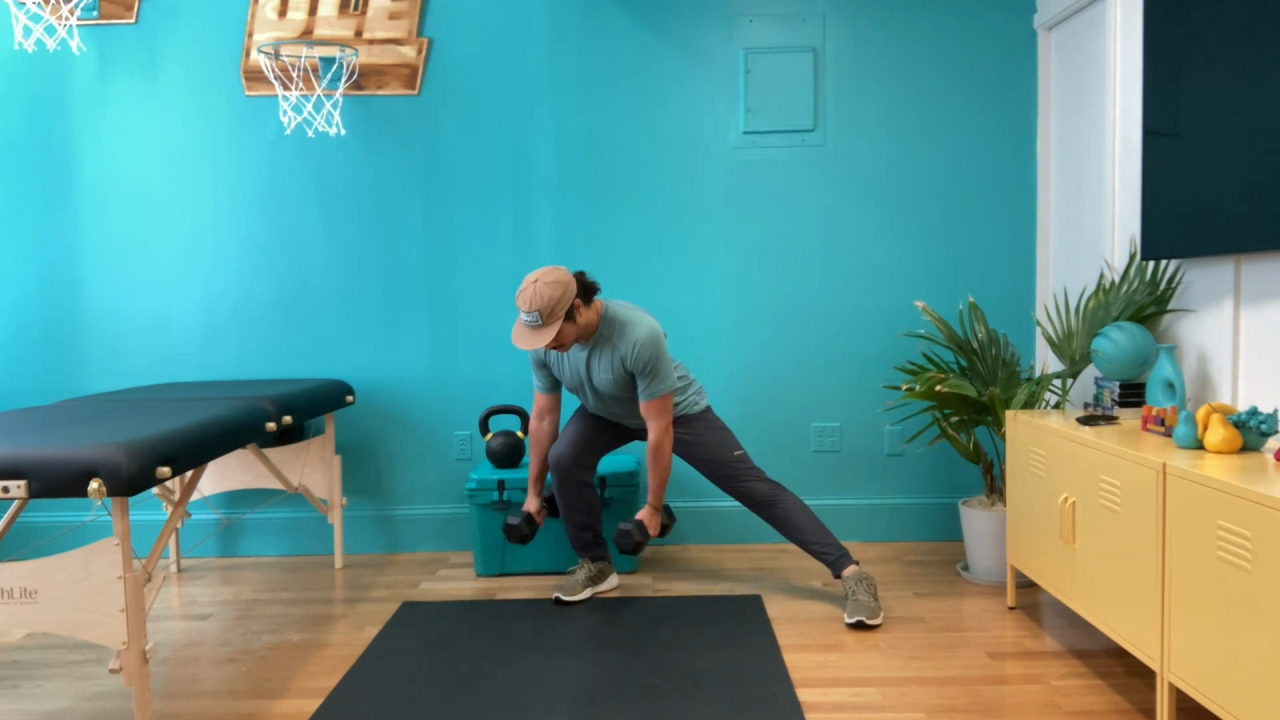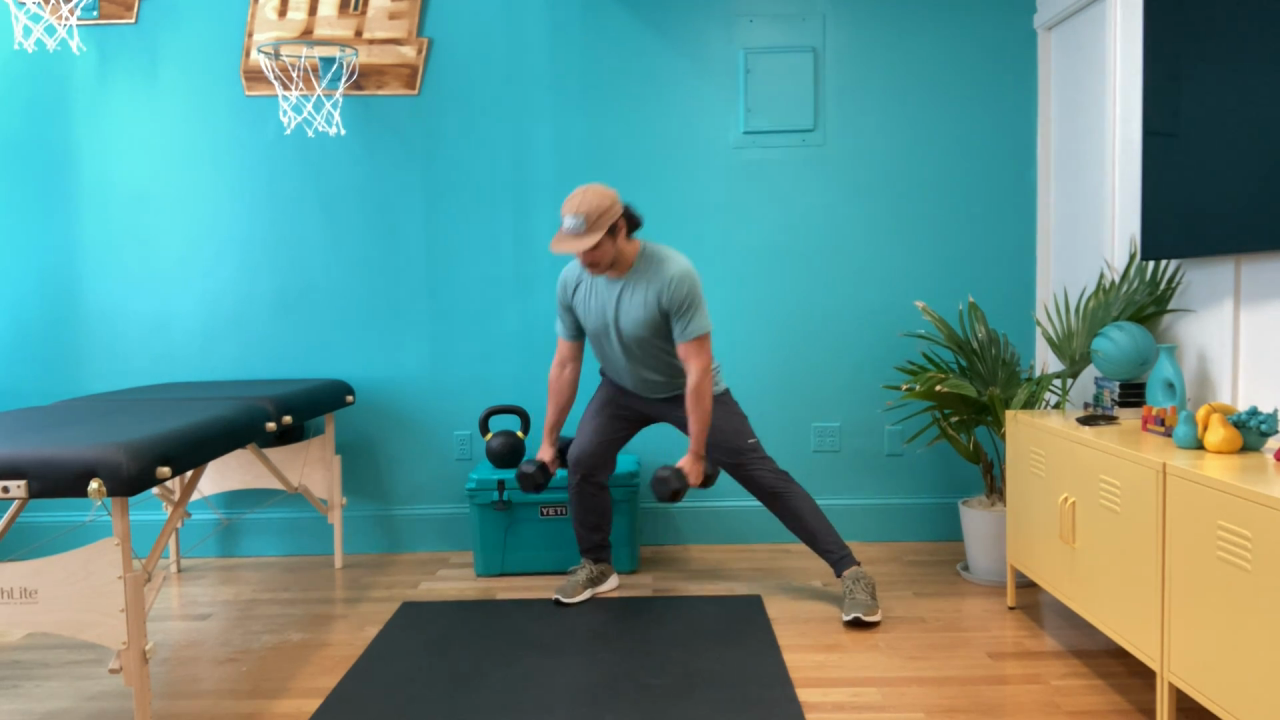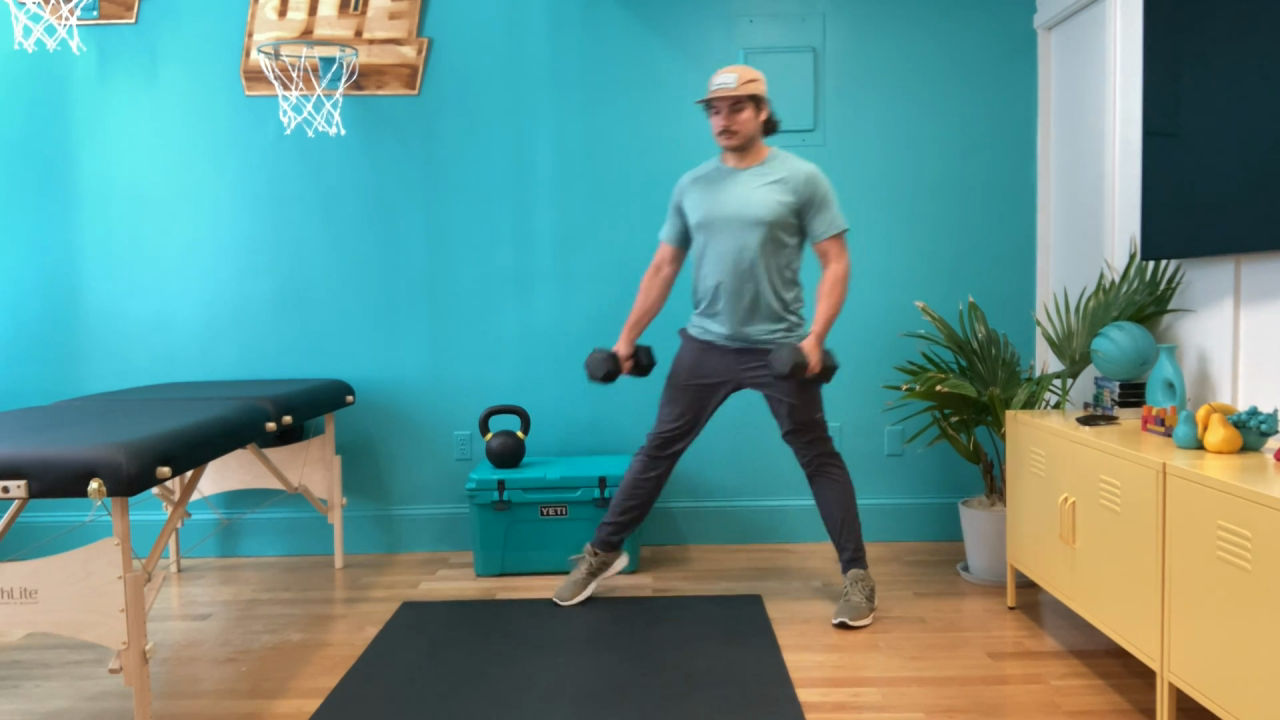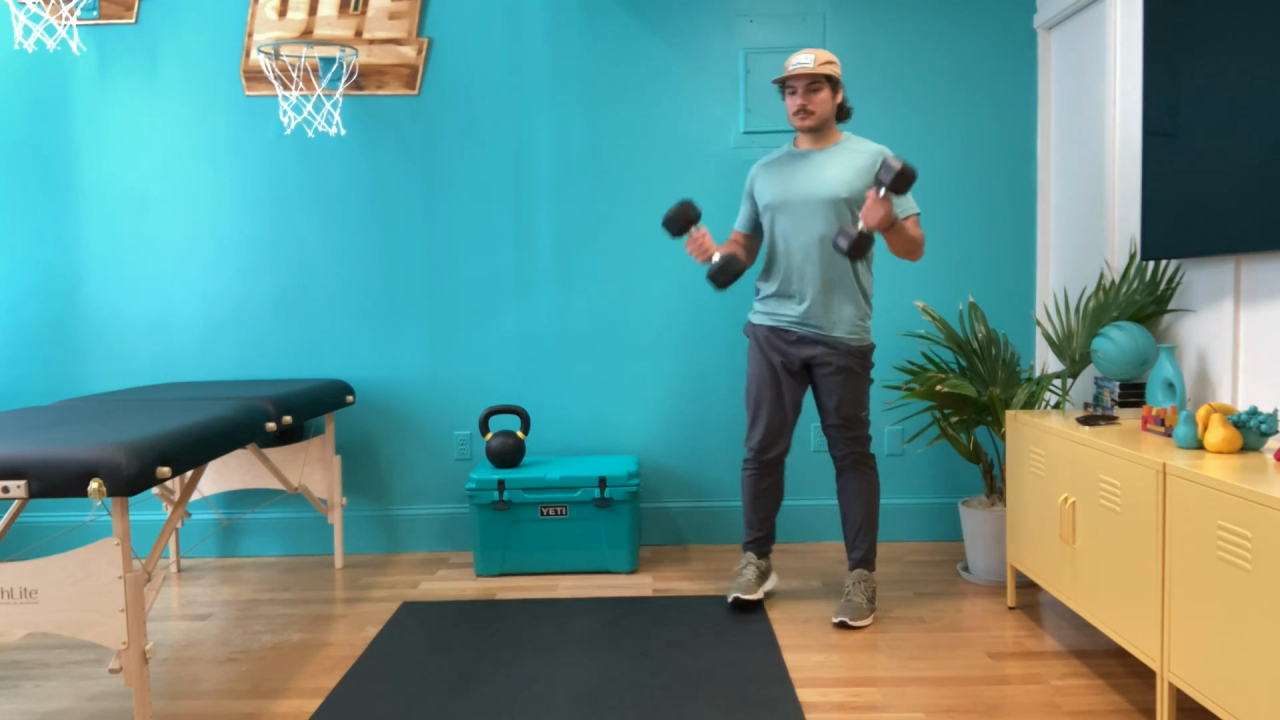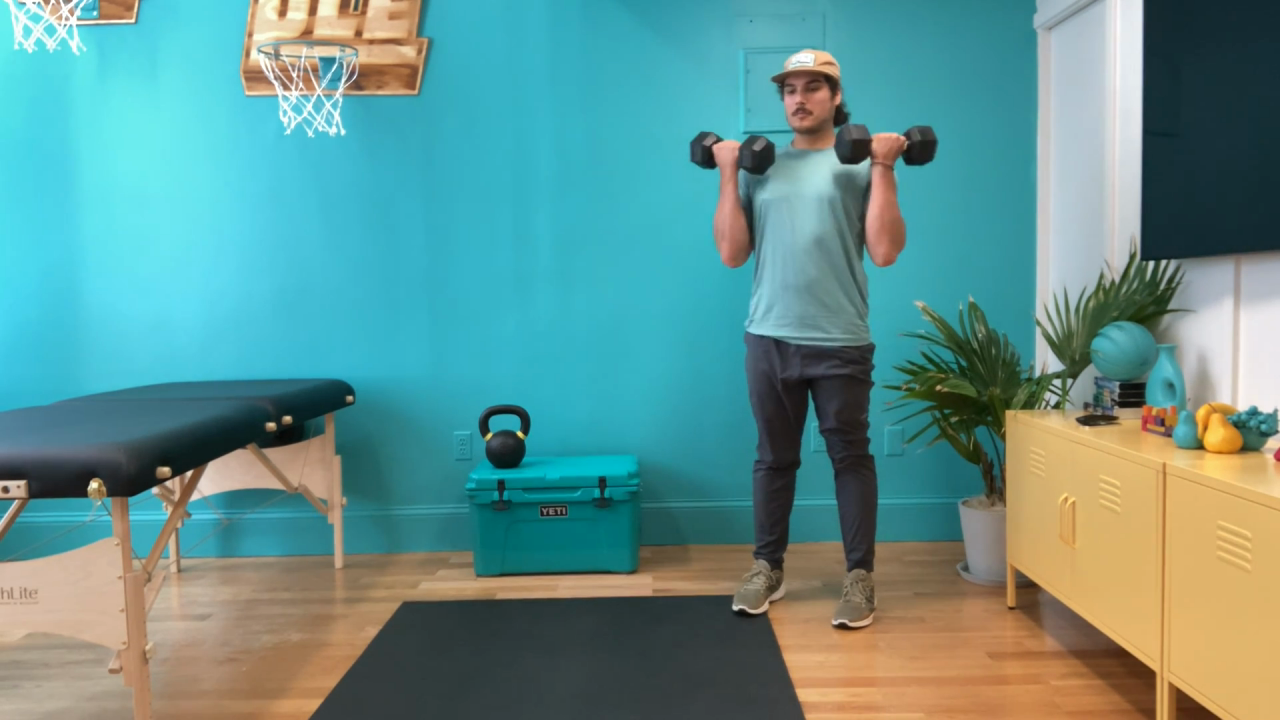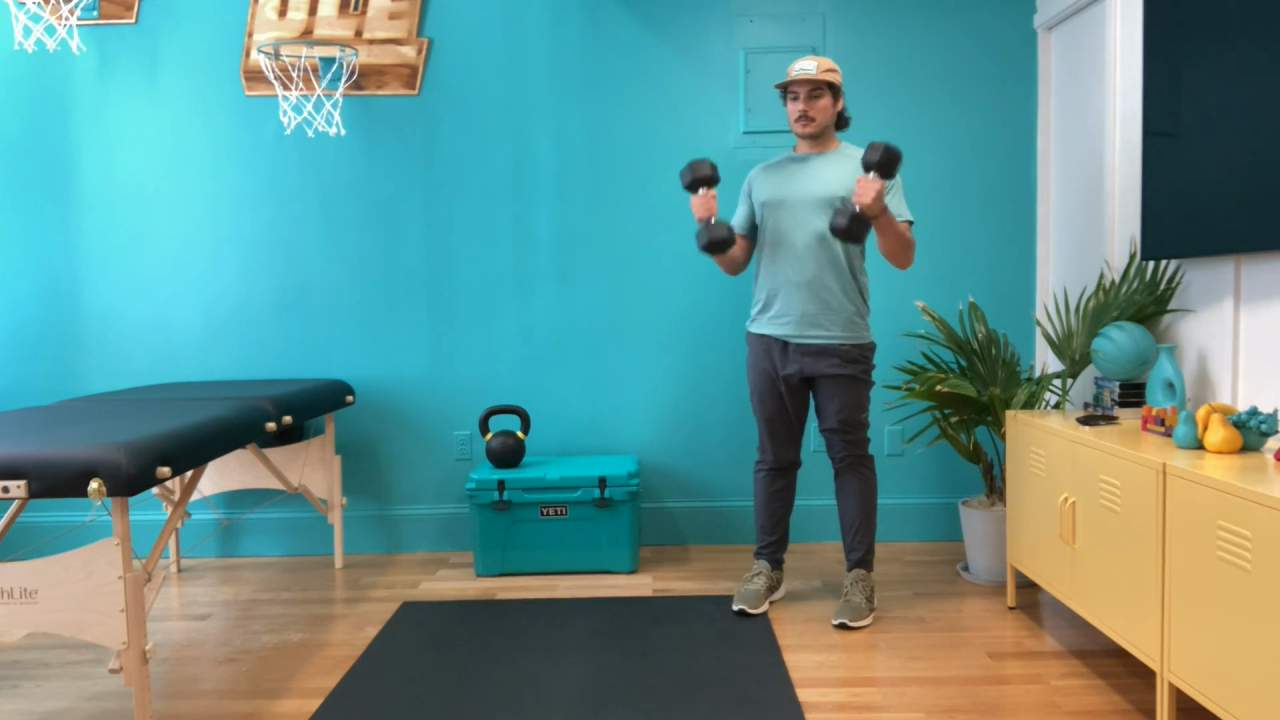
dt=0.4s
person 1, frame 1
left shoulder: (638, 335)
right shoulder: (544, 345)
left elbow: (659, 430)
right elbow: (543, 418)
left wrist: (654, 507)
right wrist: (533, 491)
left hip: (678, 410)
left knee: (754, 486)
right knee: (565, 461)
left ankle: (851, 573)
right ankle: (595, 564)
person 1, frame 2
left shoulder: (673, 277)
right shoulder: (571, 282)
left elbow: (699, 370)
right elbow: (565, 363)
left wrist: (696, 454)
right wrist: (548, 440)
left hip: (689, 391)
right hip: (623, 389)
left knee: (764, 476)
right knee: (583, 462)
left ankle: (851, 573)
right ankle: (596, 565)
person 1, frame 3
left shoulder: (801, 178)
right shoulder: (692, 185)
left elbow: (836, 262)
right elbow: (664, 264)
left wrist: (816, 336)
right wrist: (628, 336)
left hip: (777, 347)
right hip: (706, 343)
left knee: (817, 454)
right knee: (661, 446)
left ankle: (857, 574)
right ankle: (602, 552)
person 1, frame 4
left shoulder: (870, 159)
right shoulder: (764, 171)
left elbow: (914, 249)
right elbow: (744, 254)
left wrist: (888, 222)
right wrist: (713, 251)
left hip: (843, 337)
right hip: (771, 331)
left knee: (851, 454)
right knee: (762, 448)
left ankle: (861, 575)
right ankle: (757, 559)
person 1, frame 5
left shoulder: (864, 166)
right shoulder: (759, 169)
left elbow: (885, 252)
right elbow: (732, 254)
left wrist: (883, 170)
right wrist: (728, 177)
left hip: (841, 342)
right hip: (769, 339)
left knee: (850, 456)
right knee: (774, 458)
left ankle: (859, 576)
right ankle: (767, 568)
person 1, frame 6
left shoulder: (868, 168)
right shoulder: (762, 176)
left elbow: (904, 254)
right elbow: (736, 257)
left wrist: (879, 214)
right wrist: (710, 225)
left hip: (842, 342)
right hip: (770, 339)
left knee: (850, 456)
right knee: (774, 457)
left ankle: (859, 575)
right ankle: (767, 567)
